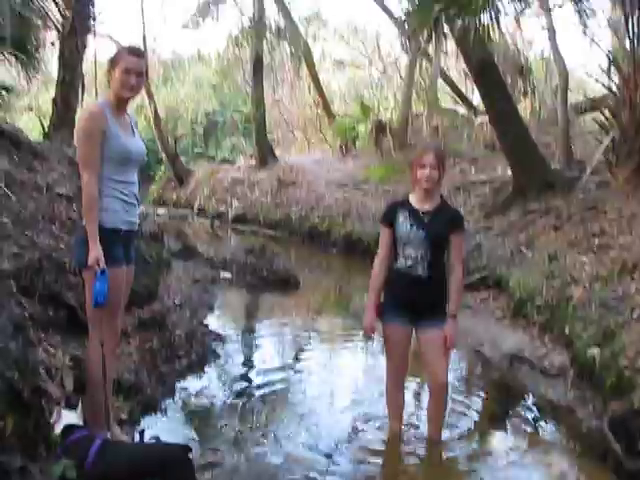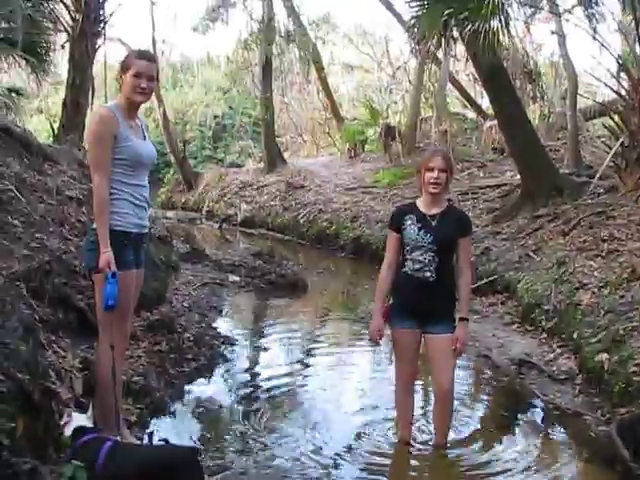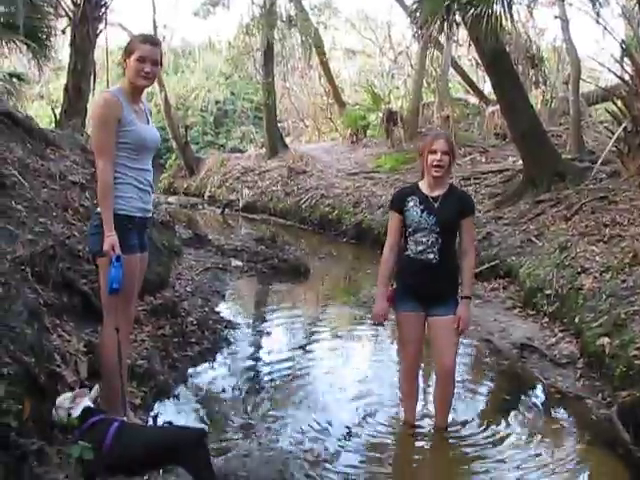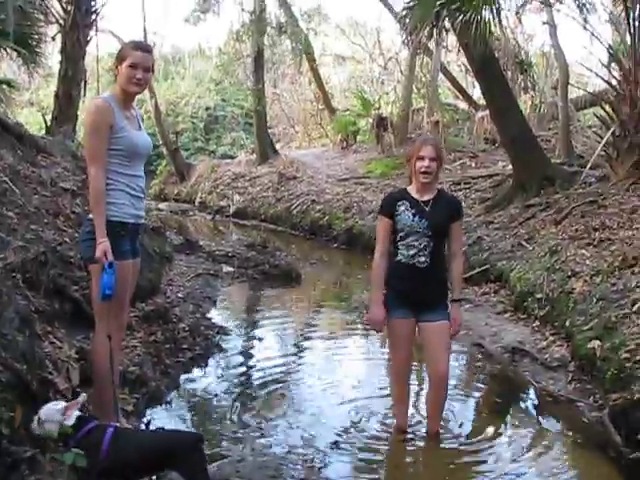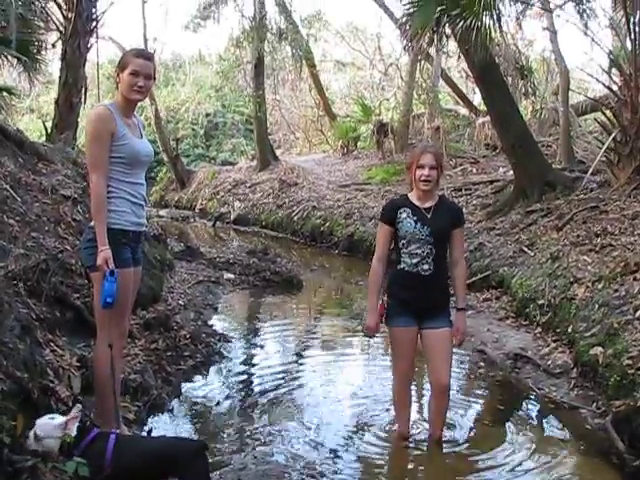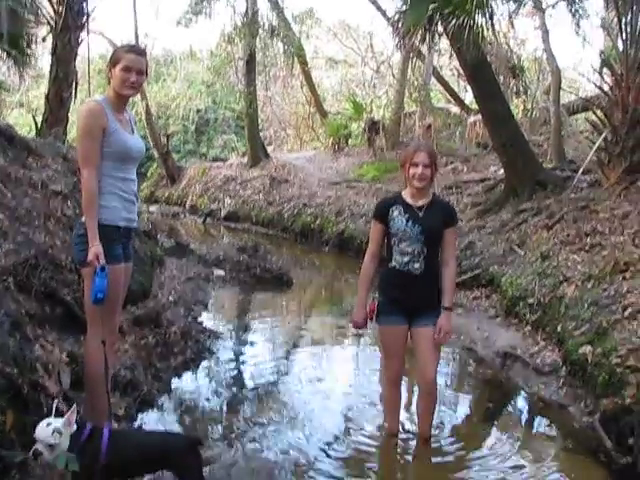
dt=0.3s
person 1, frame 1
left shoulder: (129, 120)
right shoulder: (95, 115)
right elbow: (89, 180)
left wrist: (127, 232)
right wrist: (94, 243)
left hip: (126, 232)
right hip: (104, 232)
left knee: (113, 333)
right knee: (102, 334)
left ankle: (106, 422)
right ankle: (99, 429)
person 1, frame 2
left shoulder: (140, 124)
right shoulder: (106, 118)
right elbow: (100, 183)
left wrist: (138, 235)
right wrist: (105, 246)
left hip: (137, 236)
right hip: (114, 235)
left knee: (122, 336)
right knee: (111, 337)
left ankle: (117, 425)
right ankle: (109, 431)
person 1, frame 3
left shoulder: (144, 108)
right shoulder: (109, 102)
right elbow: (104, 167)
left wrist: (142, 219)
right wrist: (109, 230)
left hip: (140, 219)
right hip: (117, 220)
left knee: (127, 319)
right knee: (116, 320)
left ankle: (122, 409)
right ankle: (114, 412)
person 1, frame 4
left shoulder: (135, 115)
right shoulder: (102, 108)
right elbow: (96, 174)
left wrist: (132, 227)
right wrist: (101, 236)
left hip: (132, 226)
right hip: (110, 226)
left knee: (119, 326)
right knee: (107, 327)
left ankle: (113, 414)
right ankle: (106, 420)
person 1, frame 5
left shoulder: (136, 122)
right shoulder: (103, 116)
right elbow: (97, 182)
left wrist: (134, 234)
right wrist: (103, 244)
left hip: (134, 234)
right hip: (111, 234)
left knee: (120, 334)
right knee: (109, 335)
left ankle: (113, 423)
right ankle: (108, 429)
person 1, frame 6
left shoulder: (128, 117)
right shoulder: (95, 111)
right elbow: (88, 177)
left wrist: (124, 231)
right wrist: (93, 240)
left hip: (125, 230)
right hip: (102, 230)
left knee: (111, 331)
right knee: (100, 331)
left ankle: (102, 419)
right ankle: (99, 425)
person 2, frame 1
left shoulder: (450, 216)
right shoulder: (395, 210)
left elbow: (455, 268)
right elbow: (382, 260)
left wrist: (452, 317)
right wrist: (371, 307)
left hip: (432, 308)
right hip: (396, 304)
left knee: (439, 381)
right knee: (396, 374)
left ankle: (433, 441)
right ankle: (395, 435)
person 2, frame 2
left shoulder: (458, 220)
right shoulder: (402, 215)
left elbow: (464, 272)
right elbow: (389, 266)
left wrist: (463, 321)
right wrist: (377, 313)
left hip: (441, 312)
right hip: (404, 309)
left knee: (444, 387)
right knee: (405, 379)
left ankle: (439, 447)
right ankle: (404, 441)
person 2, frame 3
left shoulder: (461, 201)
right shoulder: (404, 197)
left elbow: (467, 252)
right elbow: (391, 247)
left wrist: (465, 300)
right wrist: (381, 295)
left hip: (444, 294)
right hip: (408, 291)
left knee: (446, 368)
right knee: (409, 363)
left ankle: (440, 429)
right ankle: (409, 424)
person 2, frame 4
left shoulder: (450, 205)
right shoulder: (393, 201)
left elbow: (456, 256)
right elbow: (381, 253)
left wrist: (456, 302)
right wrist: (376, 301)
left hip: (435, 300)
right hip: (398, 296)
left knee: (440, 373)
right knee: (400, 369)
left ankle: (433, 434)
right ankle: (400, 430)
person 2, frame 5
left shoulder: (452, 211)
right shoulder: (394, 208)
left elbow: (457, 263)
right elbow: (379, 260)
left wrist: (461, 311)
right wrist: (371, 308)
left hip: (437, 307)
right hip: (401, 304)
left knee: (442, 382)
right knee: (402, 377)
left ankle: (435, 442)
right ankle: (402, 437)
person 2, frame 6
left shoulder: (444, 211)
right shoulder: (387, 206)
left elbow: (449, 262)
right elbow: (372, 257)
left wrist: (447, 310)
right wrist: (360, 303)
left hip: (428, 306)
right hip: (392, 302)
left knee: (428, 380)
right knee: (392, 374)
left ankle: (424, 439)
right ankle: (392, 436)
